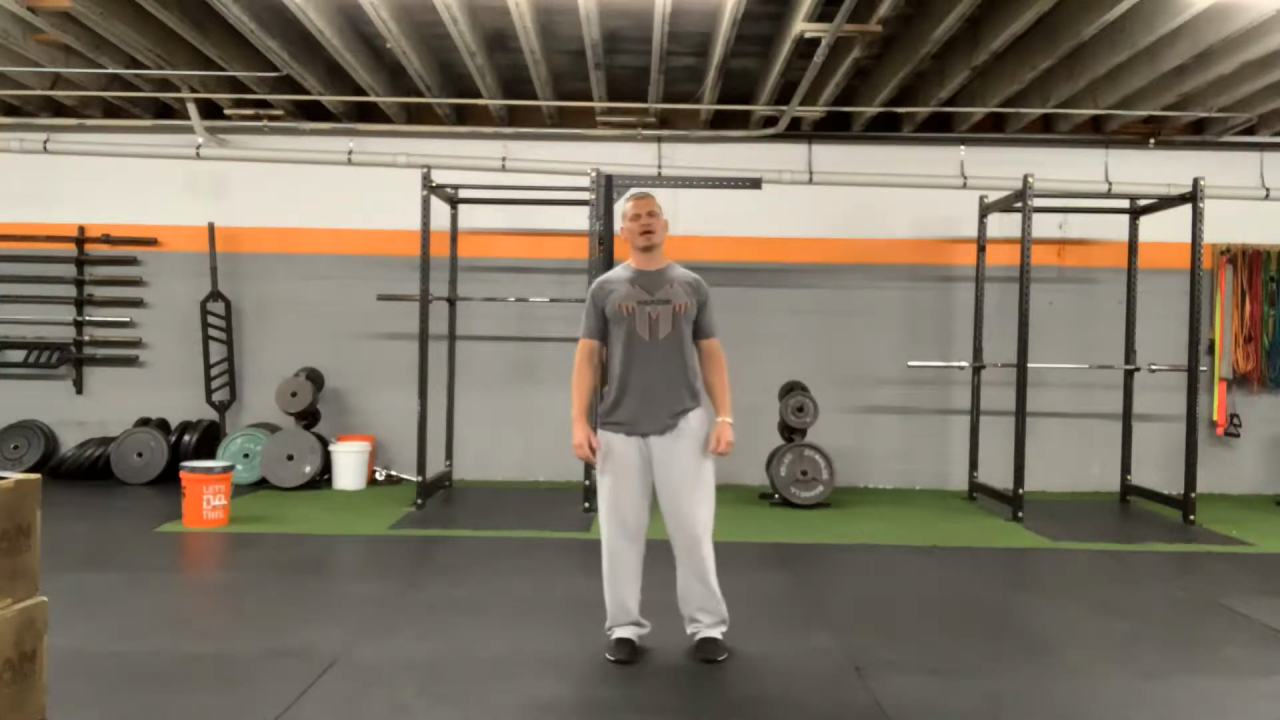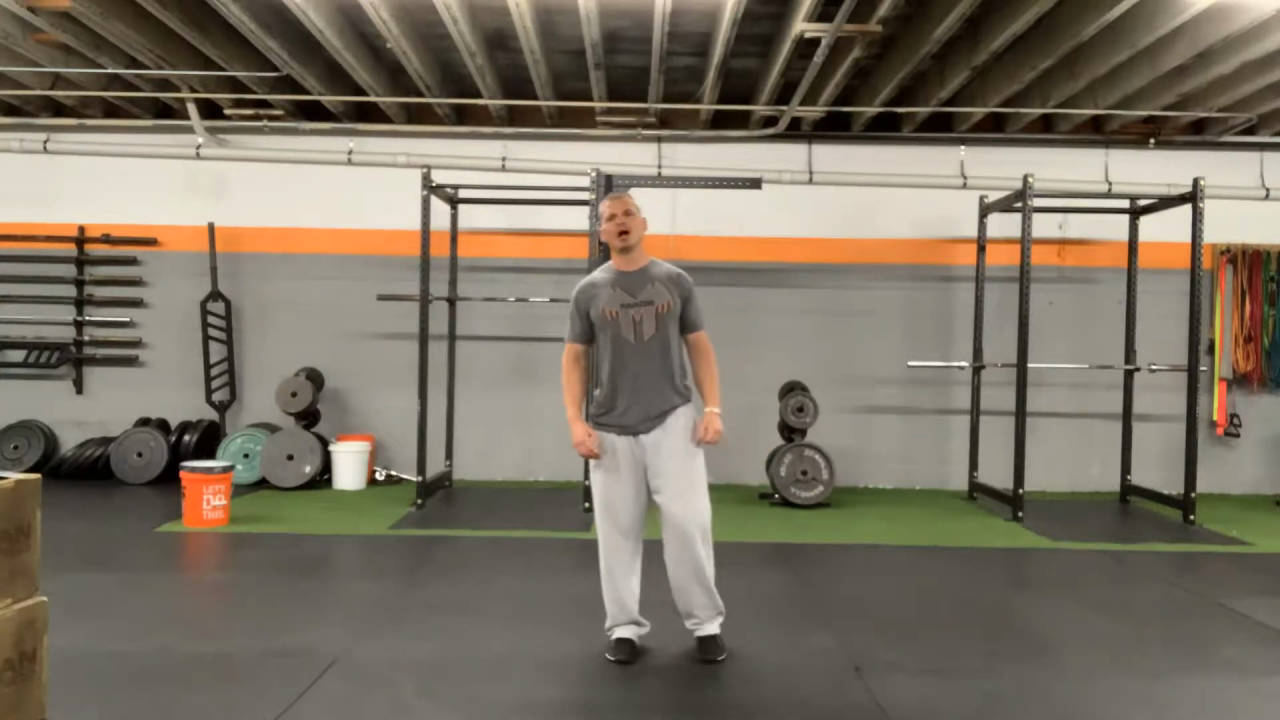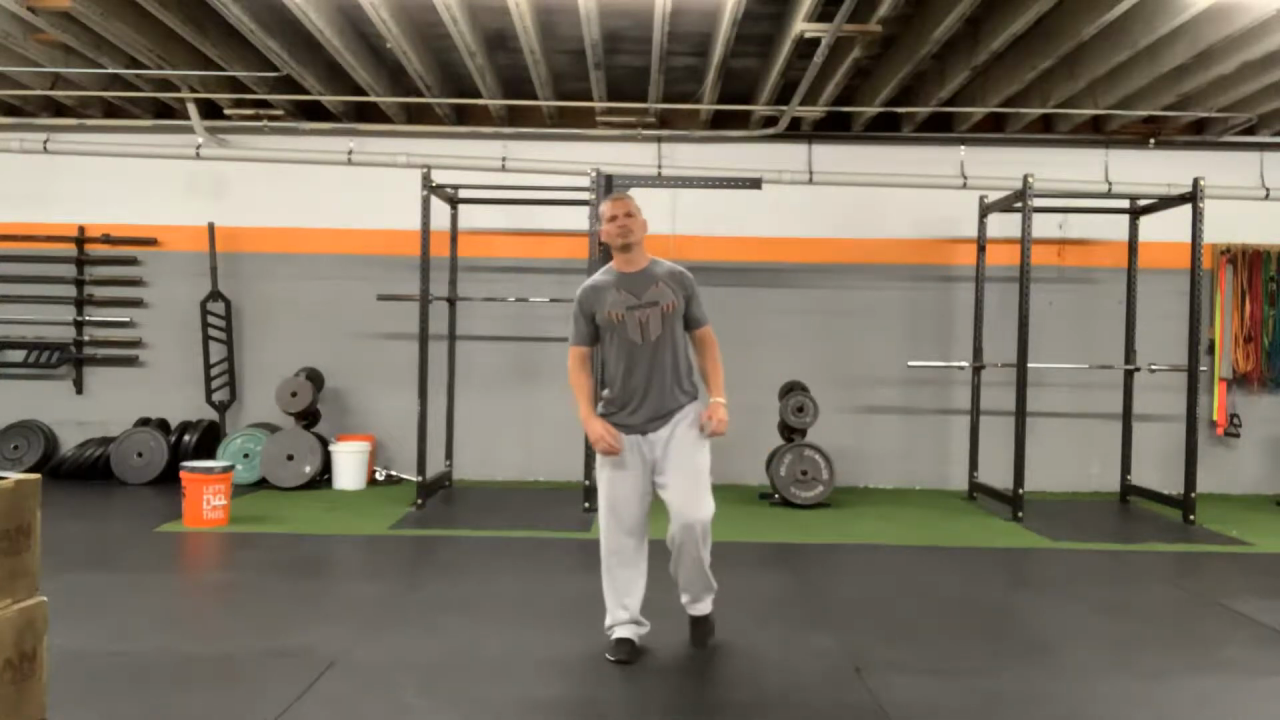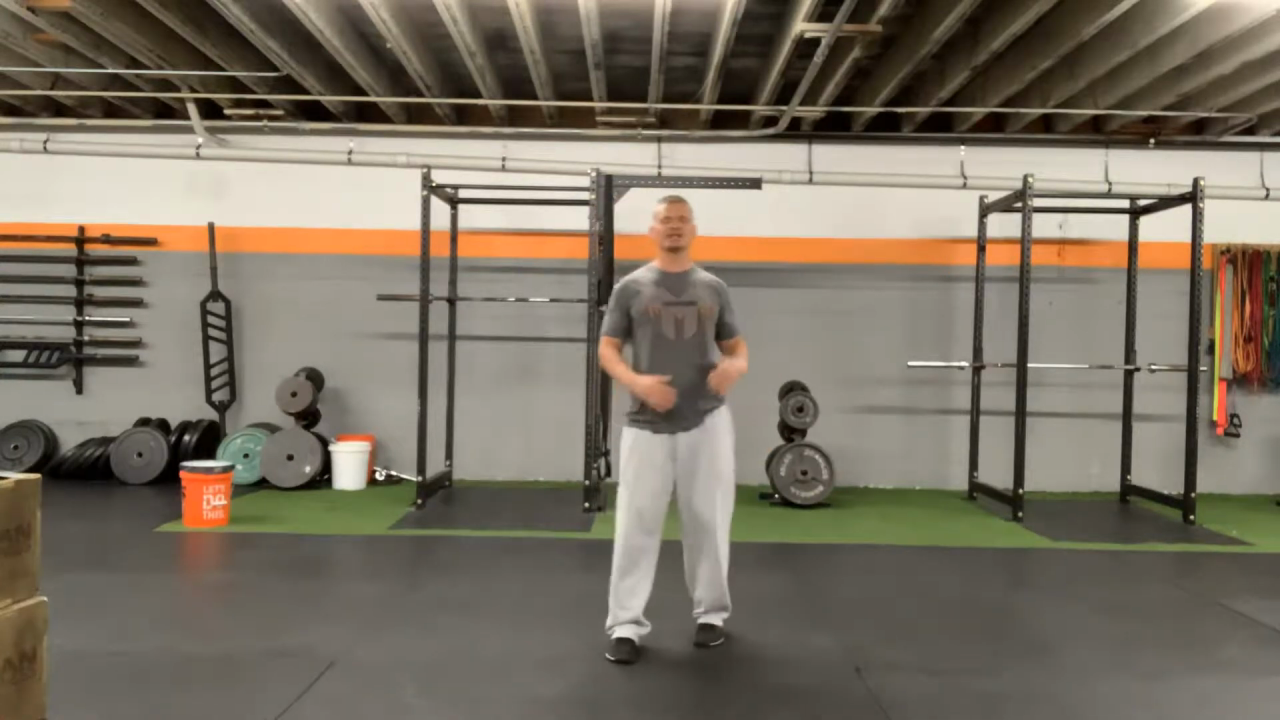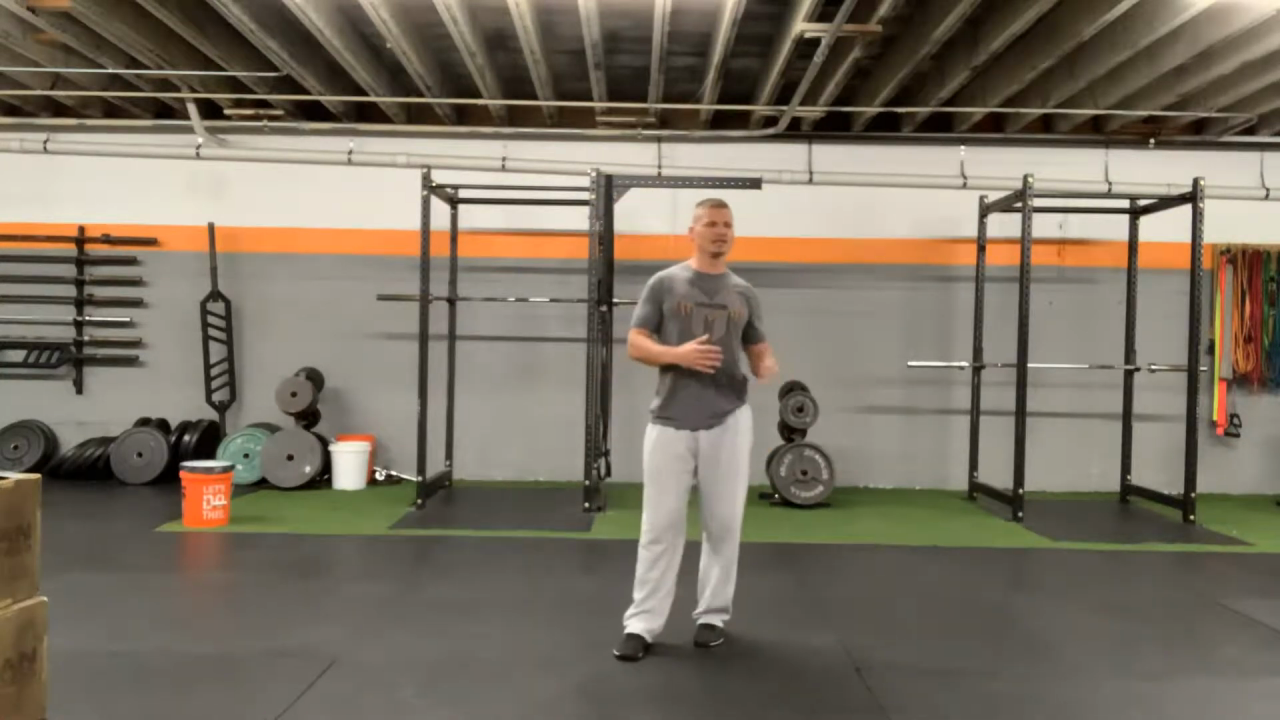
dt=0.4s
person 1, frame 1
left shoulder: (692, 285)
right shoulder: (605, 287)
left elbow: (711, 355)
right elbow: (587, 357)
left wrist: (724, 417)
right wrist: (579, 421)
left hip: (684, 425)
right hip: (620, 429)
left knee: (692, 531)
right knee: (621, 531)
left ankle: (707, 625)
right ankle: (624, 626)
person 1, frame 2
left shoulder: (675, 280)
right shoulder: (589, 290)
left elbow: (699, 347)
right elbow: (574, 357)
left wrist: (712, 407)
right wrist: (575, 420)
left hip: (673, 420)
right hip: (611, 429)
left knee: (687, 521)
right knee: (618, 531)
left ankle: (706, 622)
right ankle: (624, 625)
person 1, frame 3
left shoulder: (678, 279)
right shoulder: (591, 292)
left elbow: (704, 341)
right elbow: (579, 360)
left wrist: (717, 399)
right wrist: (590, 419)
left hip: (680, 418)
right hip: (621, 427)
left knee: (692, 515)
right knee: (621, 530)
left ankle: (698, 600)
right ankle: (624, 625)
person 1, frame 4
left shoulder: (713, 287)
right shoulder: (630, 287)
left elbow: (735, 346)
right elbow: (607, 349)
left wrist: (736, 366)
right wrist: (635, 382)
left hip: (707, 421)
right hip: (647, 425)
left knee: (707, 524)
right knee: (636, 527)
left ankle: (711, 613)
right ankle: (625, 625)
person 1, frame 5
left shoulder: (744, 293)
right shoulder: (664, 283)
left elbow: (758, 352)
right elbow: (636, 344)
left wrist: (765, 368)
right wrist: (679, 355)
left hip: (728, 421)
right hip: (670, 422)
left knee: (723, 524)
right knee: (660, 524)
left ankle: (713, 613)
right ankle: (642, 622)
